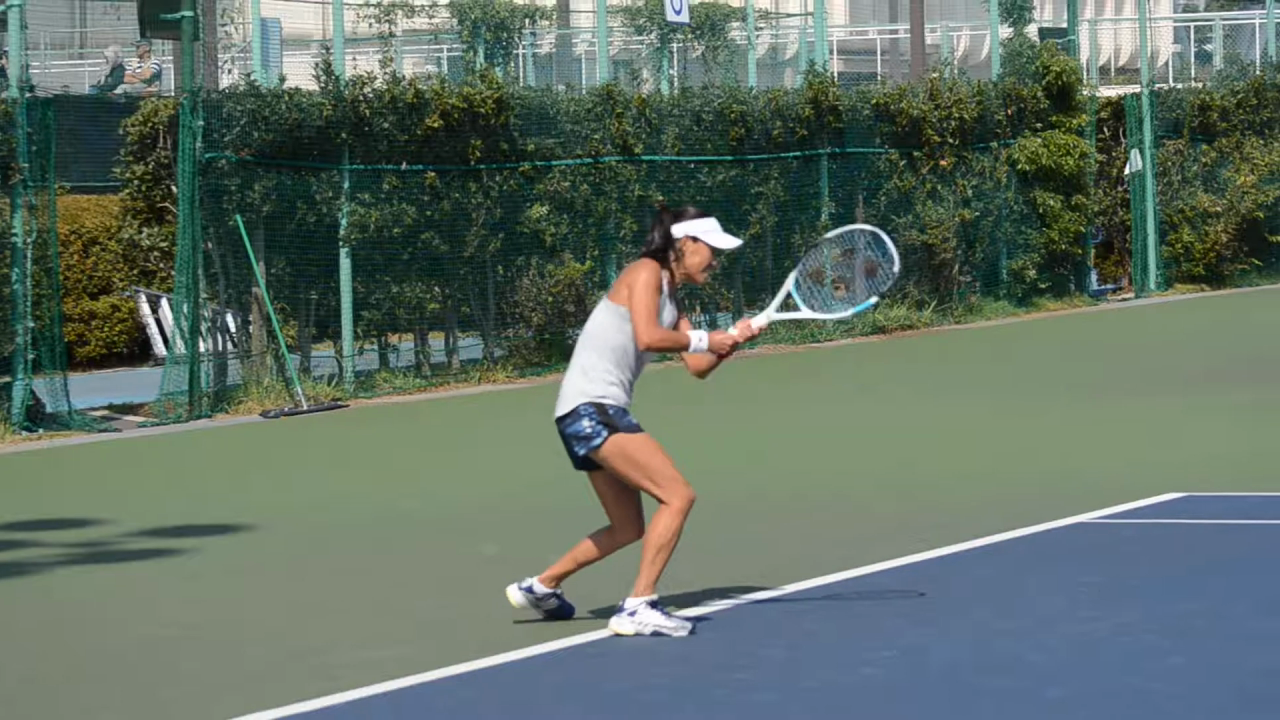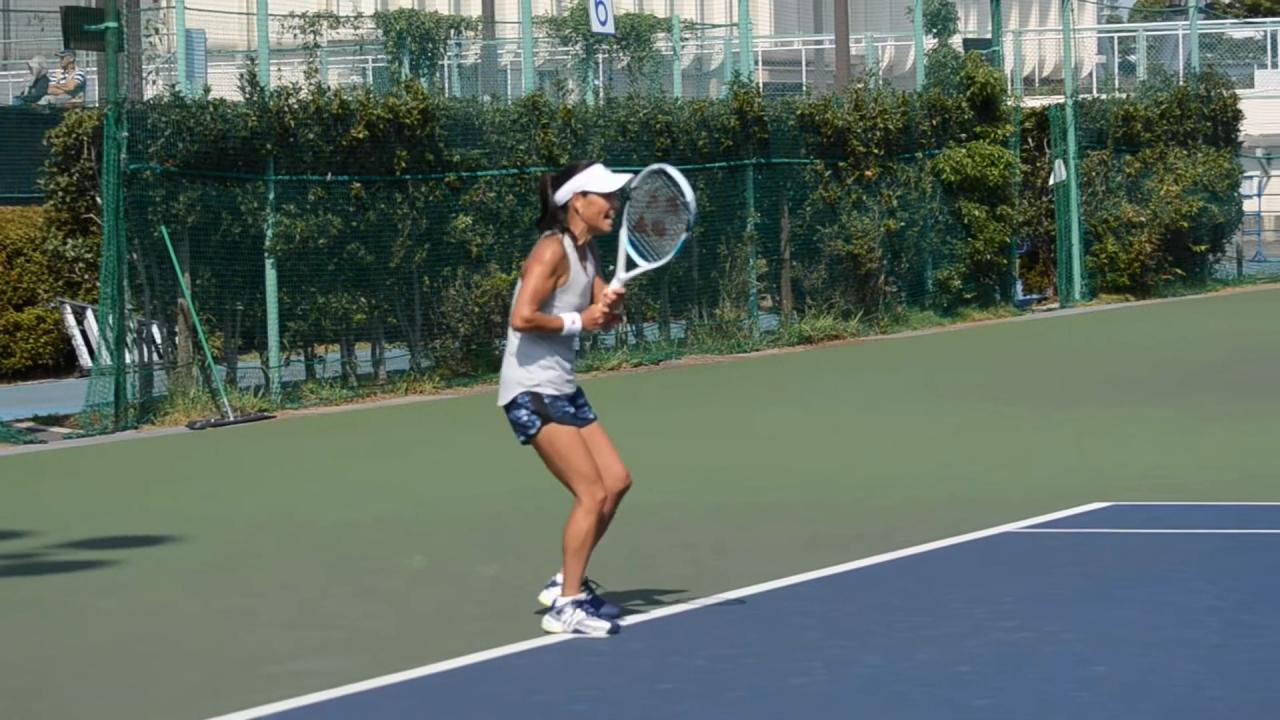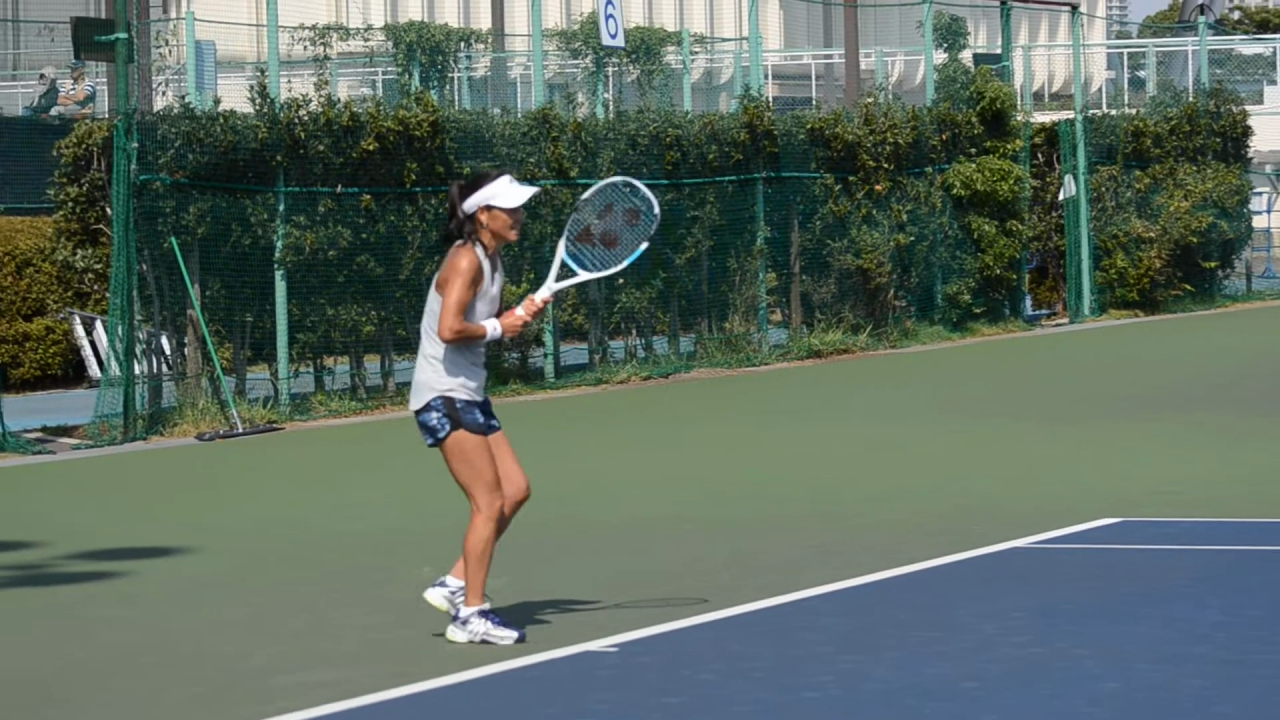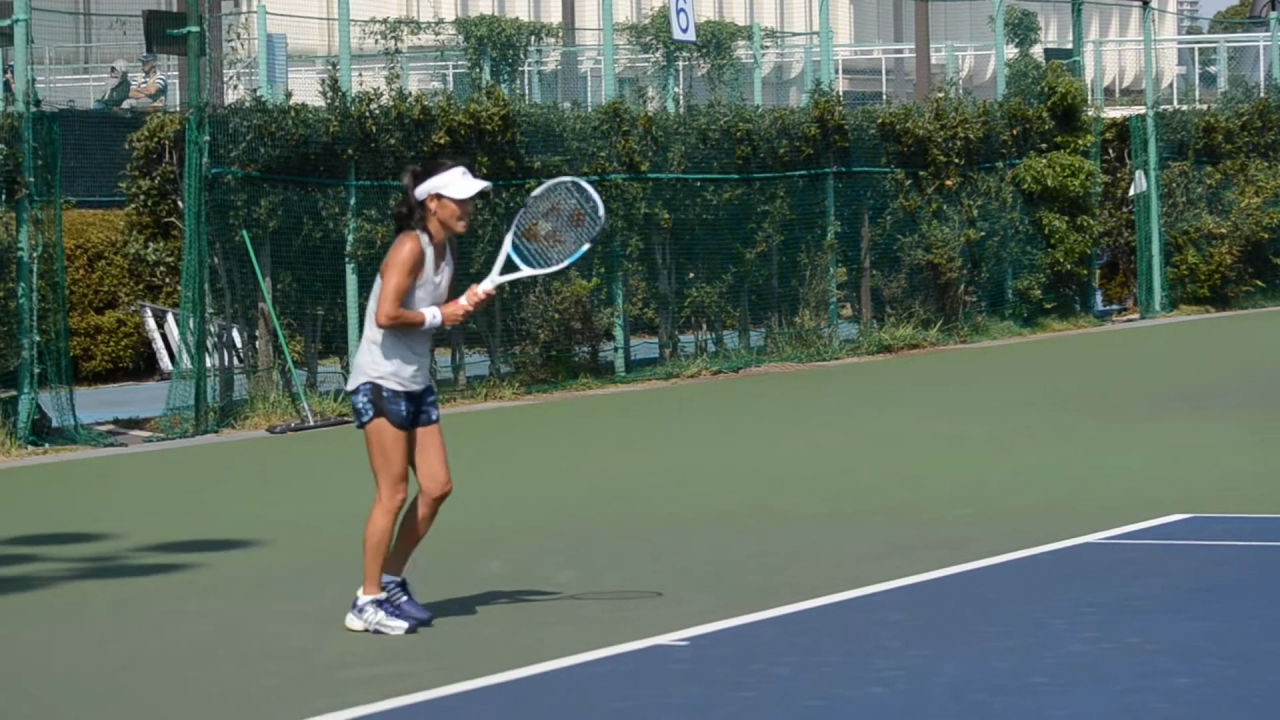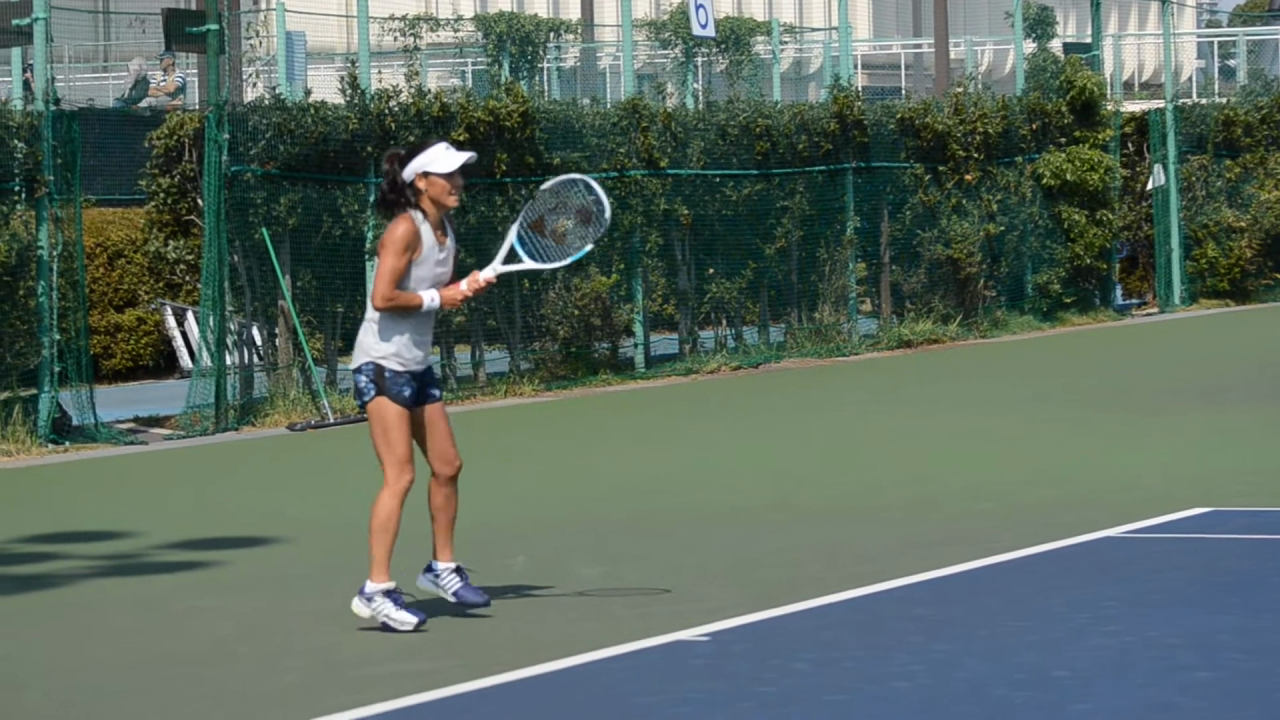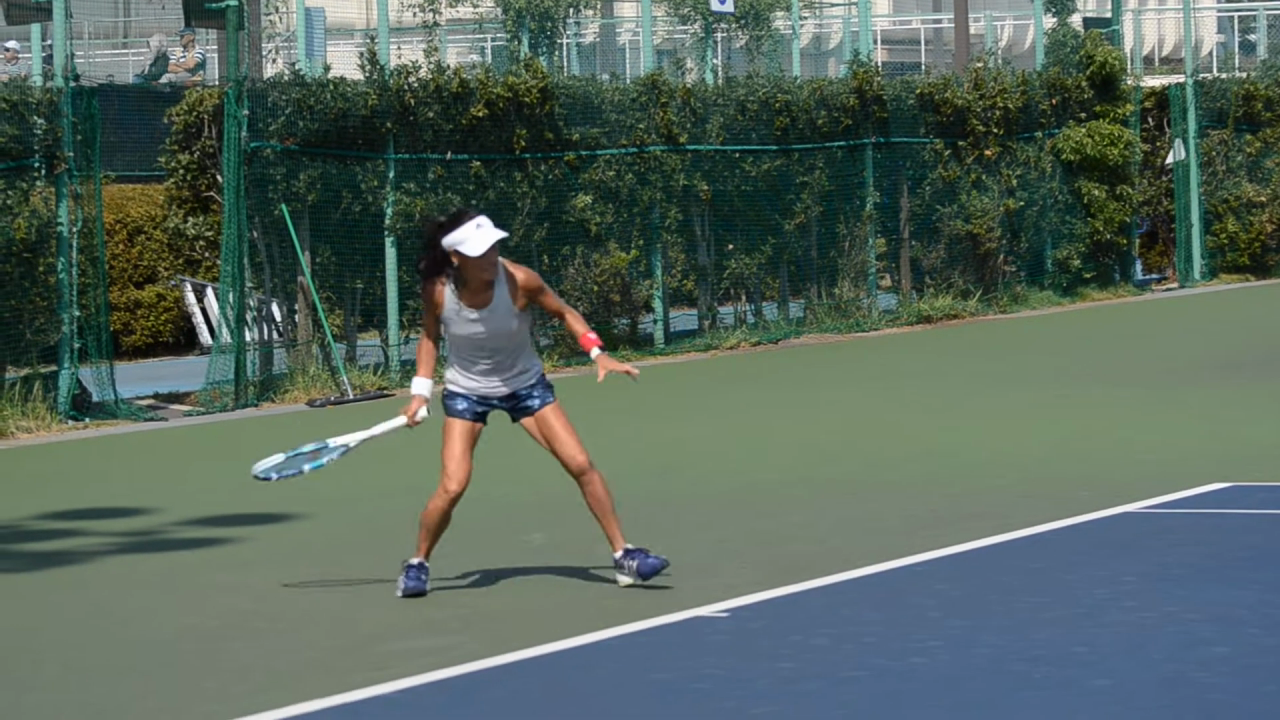
dt=0.7s
person 1, frame 1
left shoulder: (669, 295)
right shoulder: (645, 274)
left elbow: (697, 366)
right elbow: (647, 338)
left wrist: (731, 341)
right wrist: (705, 339)
left hip: (590, 413)
right hip: (591, 409)
left knee: (630, 528)
right knee: (678, 497)
left ankle: (540, 586)
right ankle: (638, 607)
person 1, frame 2
left shoulder: (586, 251)
right shoulder: (551, 250)
left elbow: (604, 322)
right elbow: (522, 318)
left wrist: (609, 304)
right wrist: (576, 322)
left hip: (562, 389)
right hip: (532, 391)
left knee: (617, 481)
right knee: (593, 495)
left ankle: (570, 582)
right ankle: (567, 605)
person 1, frame 3
left shoulder: (492, 258)
right shoulder: (466, 259)
right elbow: (450, 330)
left wrist: (522, 314)
right wrist: (498, 328)
left hip: (467, 395)
right hip: (443, 396)
left knee: (516, 491)
right knee: (490, 503)
left ankle: (454, 584)
right ankle: (471, 614)
person 1, frame 4
left shoulder: (447, 247)
right shoulder: (409, 246)
right elbow: (385, 316)
left wrist: (467, 303)
right wrist: (438, 316)
left hip: (415, 385)
right hip: (380, 383)
left knee: (438, 487)
right knee: (391, 494)
left ankle: (388, 582)
right ankle: (370, 601)
person 1, frame 5
left shoulder: (446, 226)
right shoulder: (405, 229)
right elbow: (382, 299)
left wrist: (466, 288)
right wrist: (437, 298)
left hip: (415, 364)
right hip: (383, 364)
left knee: (448, 468)
right knee: (400, 477)
left ankle: (443, 570)
right ankle: (375, 589)
person 1, frame 6
left shoulder: (521, 281)
right shoulder: (436, 288)
left elbow: (565, 312)
right elbow: (428, 336)
left wrist: (599, 353)
right wrist: (421, 390)
left hip: (525, 383)
right hip: (467, 388)
left knee: (581, 465)
right knee: (452, 487)
left ankle: (625, 555)
right ankle: (418, 563)
